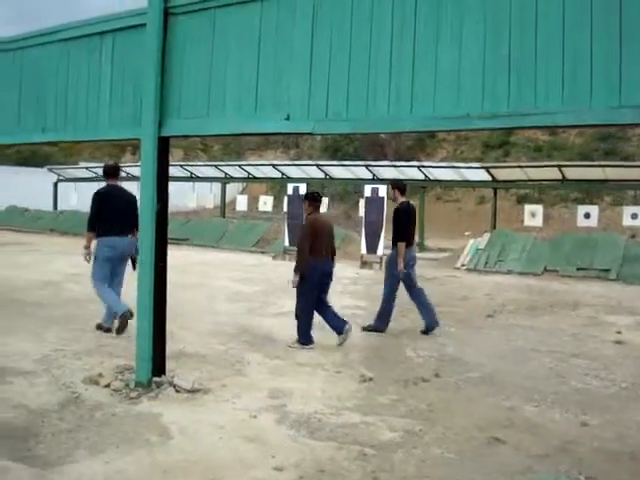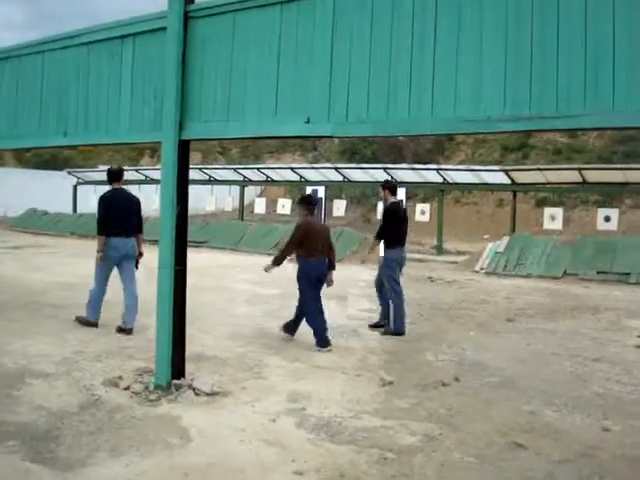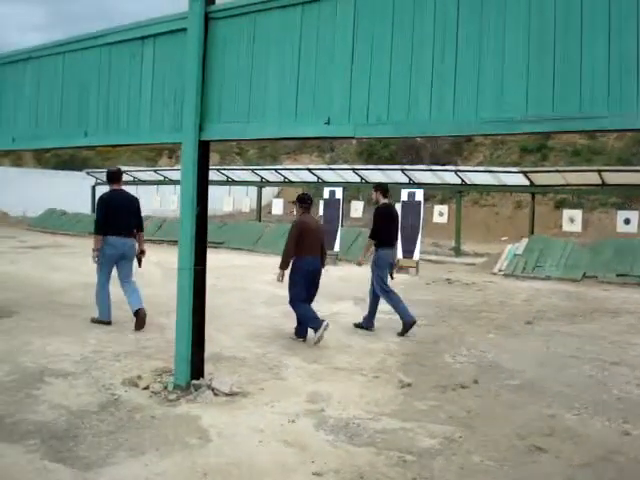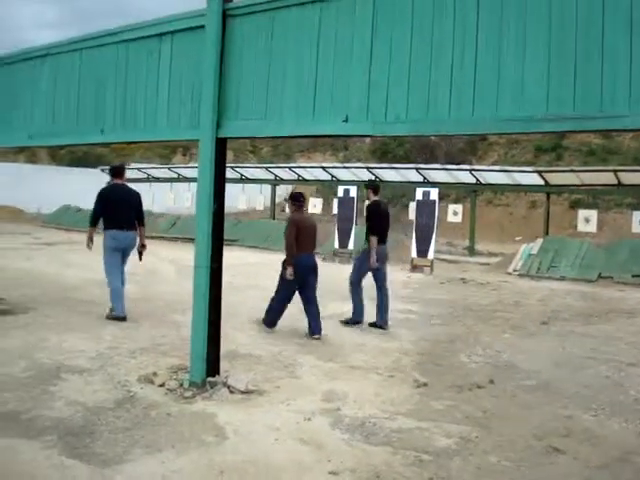
dt=0.3s
person 1, frame 1
left shoulder: (100, 194)
right shoulder: (130, 196)
left elbow: (93, 222)
right elbow: (136, 225)
left wrist: (87, 246)
right wrist: (136, 247)
left hip: (107, 243)
right hip: (126, 243)
left knee: (99, 282)
right knee: (115, 283)
left ankle: (123, 311)
right ankle: (107, 322)
person 1, frame 2
left shoulder: (106, 198)
right shoulder: (134, 199)
left elbow: (101, 226)
right elbow: (139, 226)
left wrist: (99, 249)
right wrist: (139, 247)
left hip: (112, 244)
right hip: (129, 244)
left knee: (100, 283)
right knee: (130, 285)
left ankle: (91, 318)
right ankle: (128, 324)
person 1, frame 3
left shoulder: (104, 198)
right shoulder: (133, 199)
left elbow: (99, 226)
right elbow: (139, 225)
left wrist: (96, 248)
right wrist: (141, 246)
left hip: (110, 243)
right hip: (128, 243)
left knee: (103, 281)
right knee: (127, 281)
left ankle: (104, 316)
right ankle: (138, 309)
person 1, frame 4
left shoulder: (105, 192)
right shoulder: (134, 193)
left elbow: (96, 216)
right elbow: (140, 219)
left wrist: (90, 236)
right wrist: (142, 240)
left hip: (112, 235)
right hip: (130, 236)
left knee: (113, 274)
right knee: (119, 272)
left ankle: (120, 312)
right ankle: (117, 305)
person 2, frame 1
left shoulder: (400, 210)
right shoulder: (411, 207)
left elbow: (400, 237)
left wrist: (399, 260)
left hip: (399, 254)
right hip: (410, 253)
left knee: (389, 290)
right knee: (413, 288)
left ankle: (380, 324)
right ankle: (431, 321)
person 2, frame 2
left shoulder: (390, 209)
right shoulder: (401, 208)
left elbow: (381, 233)
left wrist: (369, 252)
left hip: (392, 253)
right hip: (398, 251)
left knee: (393, 289)
right knee: (381, 284)
left ankle: (398, 327)
right ankle: (385, 319)
person 2, frame 3
left shoulder: (380, 210)
right shoulder: (393, 210)
left elbow: (374, 234)
left wrist: (364, 255)
left hip: (381, 253)
right hip: (390, 252)
left knee: (382, 289)
right knee: (376, 288)
left ankle: (407, 318)
right ankle: (368, 322)
person 2, frame 4
left shoulder: (371, 207)
right shoulder: (384, 207)
left elbow: (373, 232)
left wrist: (372, 254)
left hip: (372, 249)
right hip: (383, 249)
left knee: (355, 280)
right knee: (381, 285)
left ankle: (357, 316)
right ankle: (382, 321)
person 3, frame 1
left shoulder: (310, 221)
right shoulder: (327, 222)
left elbow: (303, 249)
right elbow: (332, 248)
left wrist: (297, 273)
left hip: (312, 267)
right hip: (326, 266)
left knee: (304, 305)
right knee: (320, 303)
left ankle: (304, 340)
right ankle: (341, 327)
person 3, frame 2
left shoulder: (303, 225)
right shoulder: (322, 226)
left elbow: (289, 247)
right elbow: (330, 250)
left wrist: (274, 263)
right wrist: (330, 271)
left hip: (308, 268)
right hip: (321, 267)
left knee: (312, 305)
right knee: (305, 301)
left ankle: (323, 343)
right ankle: (290, 329)
person 3, frame 3
left shoulder: (299, 222)
right shoulder: (318, 224)
left elbow: (289, 247)
right elbow: (323, 249)
left wrist: (282, 268)
right wrist: (320, 267)
left hip: (301, 264)
right hip: (315, 264)
left knee: (296, 301)
right knee: (305, 299)
left ankle: (318, 324)
right ankle: (300, 333)
person 3, frame 4
left shoulder: (293, 219)
right shoulder: (311, 220)
left elbow: (290, 244)
left wrist: (289, 265)
left hip: (297, 261)
right hip: (311, 261)
left knee: (282, 295)
right knee: (310, 297)
left ankle: (269, 322)
right ankle: (315, 331)
